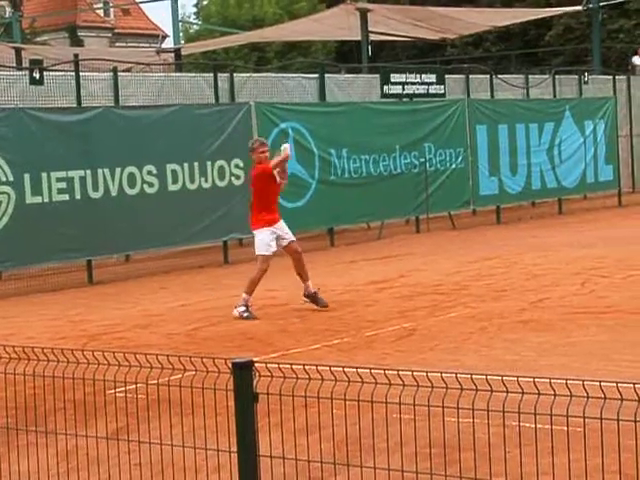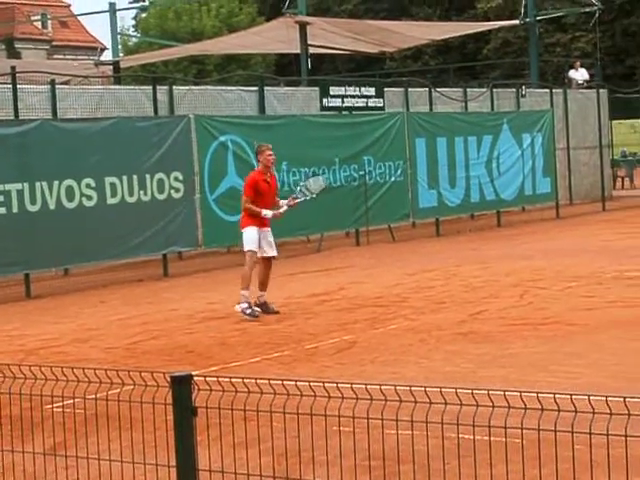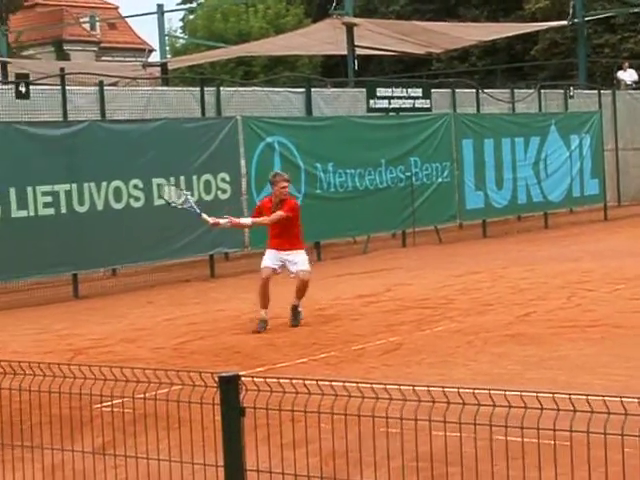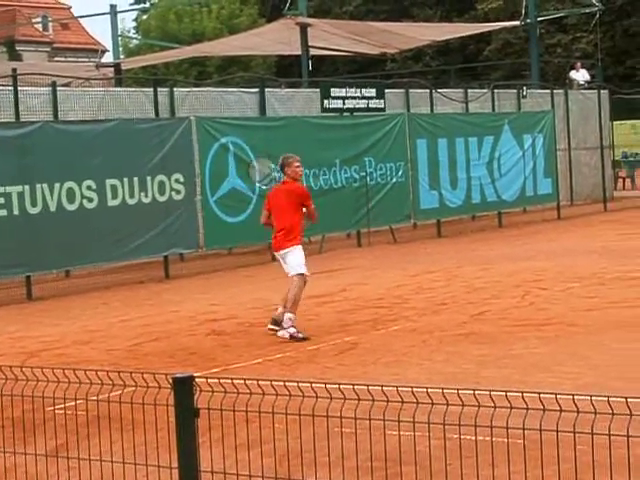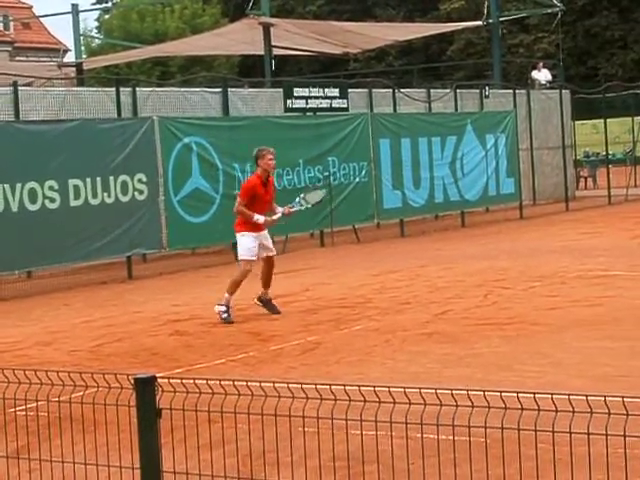
dt=1s
person 1, frame 1
left shoulder: (268, 169)
right shoulder: (259, 171)
left elbow: (279, 185)
right elbow: (283, 157)
left wrist: (280, 173)
right wrist: (286, 150)
left hip: (276, 221)
right hip: (262, 225)
left knee: (296, 253)
right knee: (263, 265)
left ankle: (310, 291)
right ankle: (242, 305)
person 1, frame 2
left shoulder: (272, 177)
right shoulder: (253, 179)
right elbow: (245, 206)
left wrist: (284, 203)
right wrist: (267, 213)
left hip: (265, 226)
right hip: (251, 224)
left knee: (267, 263)
right knee: (251, 259)
left ankle: (261, 301)
right ankle: (244, 301)
person 1, frame 3
left shoulder: (292, 204)
right shoulder: (264, 203)
left elbow: (269, 220)
right elbow: (246, 222)
left wrist: (245, 221)
right wrist: (223, 222)
left hip: (294, 249)
right hip: (274, 250)
left knee: (304, 279)
right knee: (265, 277)
left ankle: (295, 305)
right ankle: (263, 318)
person 1, frame 4
left shoulder: (272, 192)
right shoulder: (300, 189)
left elbow: (264, 220)
right elbow: (313, 216)
left hip: (279, 243)
right hip: (291, 244)
left knee: (301, 280)
right knee: (297, 281)
left ankle: (278, 318)
right ankle: (289, 327)
person 1, frame 5
left shoulder: (270, 181)
right shoulder: (250, 184)
right elbow: (238, 208)
left wrist: (280, 210)
right wrist: (259, 219)
left hip: (260, 229)
right hip: (246, 230)
left knee: (270, 262)
right knee: (246, 268)
left ankle: (264, 297)
right ankle: (225, 304)
